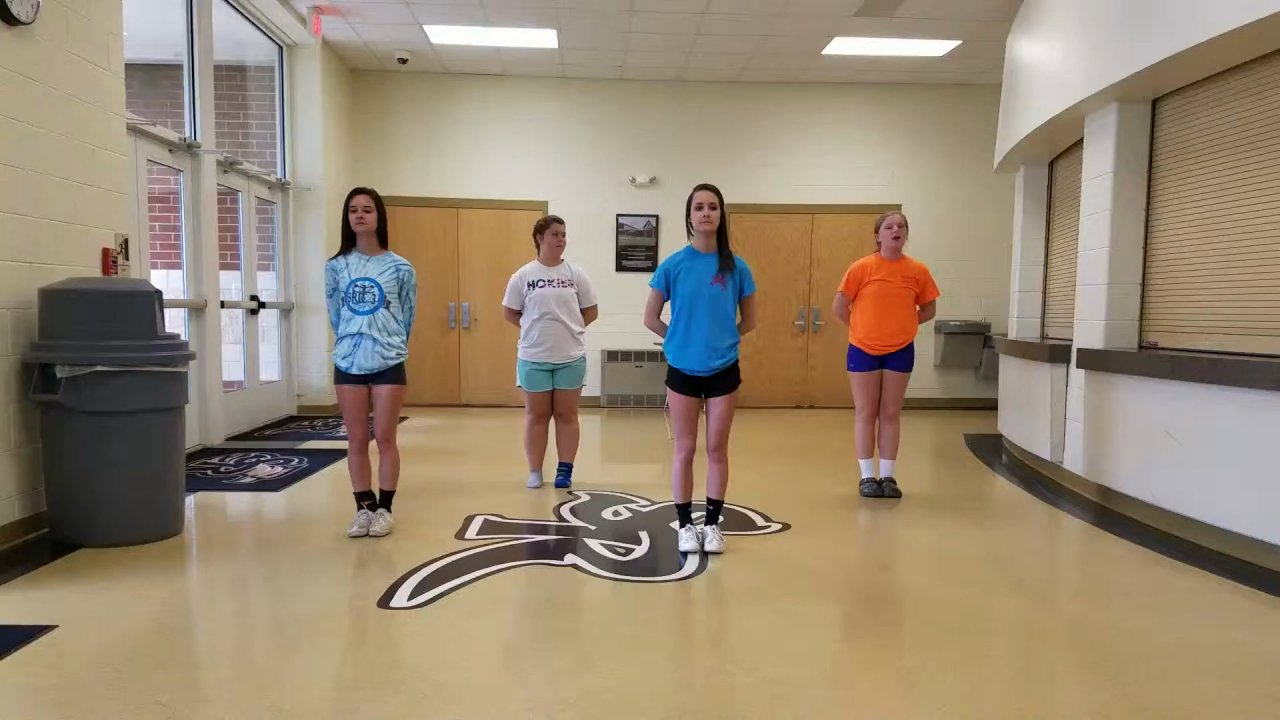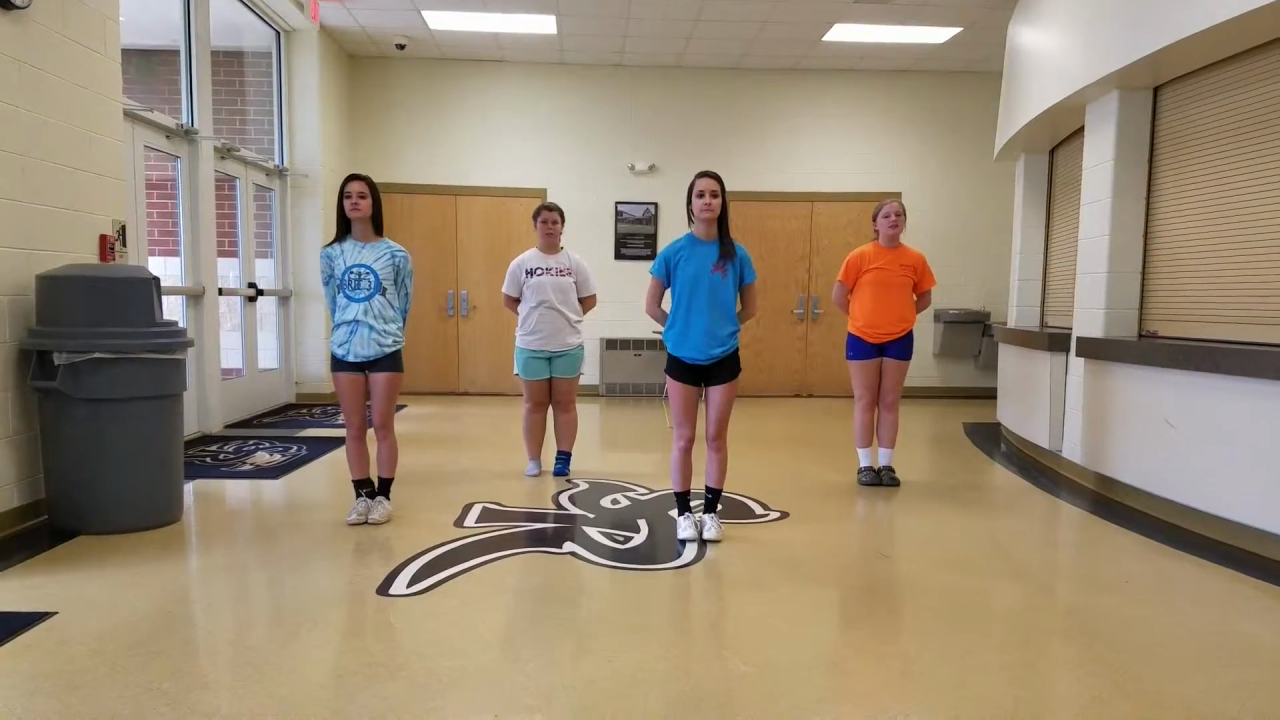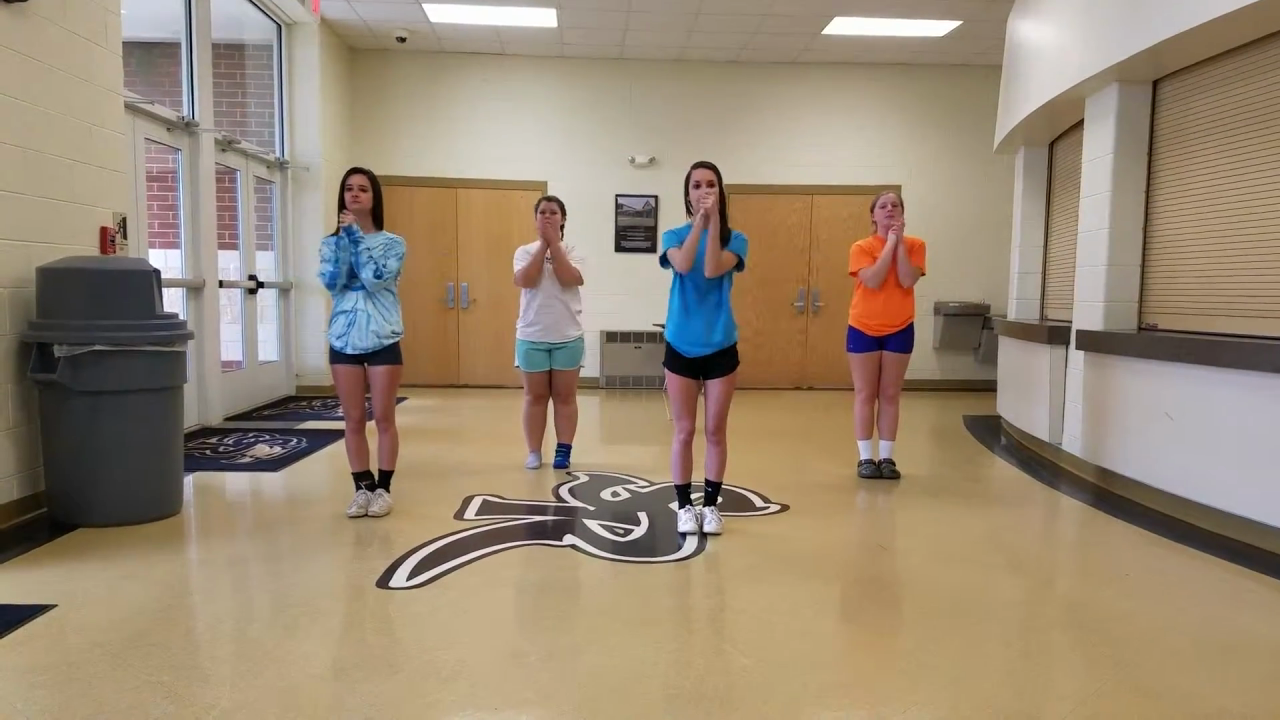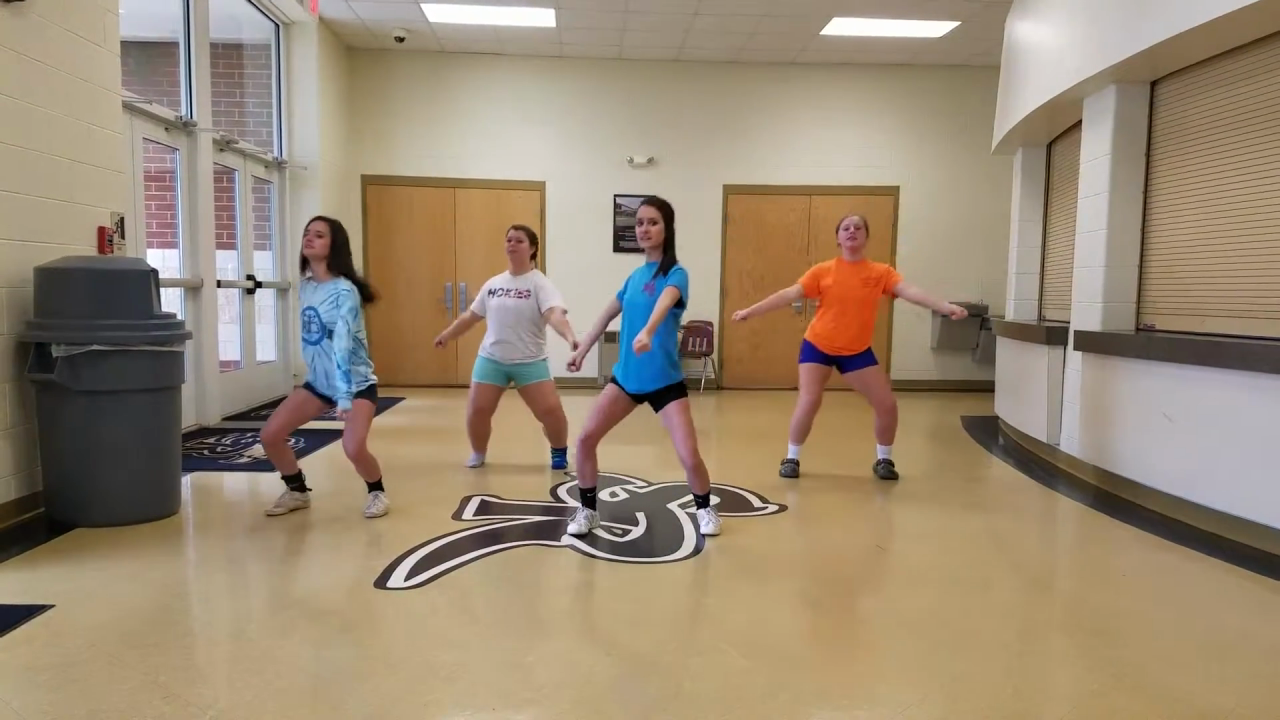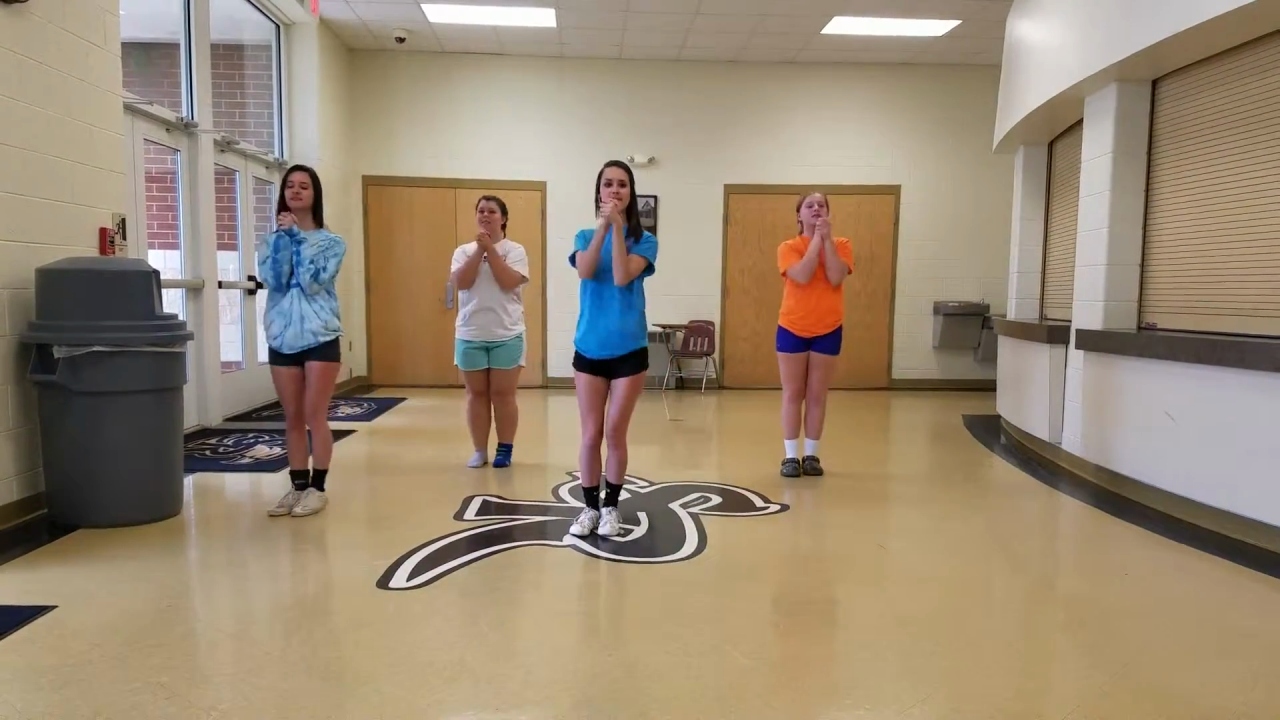
dt=0.7s
person 1, frame 1
left shoulder: (736, 267)
right shoulder: (672, 266)
left elbow: (749, 320)
right elbow: (650, 318)
left wrist: (721, 339)
right wrist: (681, 339)
left hip: (724, 370)
right hip: (683, 370)
left knee: (717, 449)
right knee: (685, 450)
left ankle: (713, 524)
right ankle: (685, 525)
person 1, frame 2
left shoulder: (736, 255)
right shoulder: (673, 253)
left elbow: (749, 308)
right elbow: (652, 306)
left wrist: (720, 329)
right wrist: (682, 329)
left hip: (724, 359)
right hip: (682, 358)
left knee: (716, 439)
right knee: (684, 439)
left ankle: (711, 512)
right ankle: (684, 513)
person 1, frame 3
left shoulder: (735, 239)
right shoulder: (674, 236)
left elbow: (713, 270)
right elbow: (683, 266)
left wrist: (714, 219)
right wrist: (699, 217)
left hip: (720, 347)
right hip: (681, 347)
left knee: (715, 431)
right knee: (684, 431)
left ankle: (711, 505)
right ankle: (684, 507)
person 1, frame 4
left shoulder: (674, 274)
right shoulder: (635, 276)
left elbow: (664, 304)
right elbow: (608, 315)
left wrist: (647, 332)
right wrist: (581, 350)
left hip: (666, 382)
right hip: (625, 377)
left knee: (689, 458)
right knee: (585, 438)
left ankle: (704, 509)
right ankle: (588, 509)
person 1, frame 5
left shoulder: (644, 240)
right shoulder: (586, 236)
left elbow: (623, 278)
right elbow: (585, 272)
left wrist: (617, 226)
right wrist: (603, 225)
left hip: (630, 349)
right hip: (589, 348)
left knee: (615, 432)
right knee: (591, 435)
left ankle: (611, 505)
right ankle: (591, 507)
person 2, frame 1
left shoulder: (400, 268)
right shoulder: (336, 267)
left elbow: (406, 317)
right elbow: (336, 316)
right wrist: (351, 346)
left hip: (388, 364)
right hip: (348, 364)
left knee: (385, 439)
right knee: (357, 441)
left ankle: (384, 508)
right ankle: (364, 507)
person 2, frame 2
left shoulder: (395, 254)
right shoulder: (331, 254)
left elbow: (403, 306)
right elbow: (334, 305)
right wrist: (348, 335)
left hip: (385, 351)
right hip: (345, 352)
left knee: (383, 427)
right knee: (354, 429)
left ankle: (383, 496)
right ankle: (363, 495)
person 2, frame 3
left shoulder: (392, 243)
right shoulder: (331, 242)
left elbow: (376, 279)
right elbow: (331, 283)
left wrist: (355, 235)
right wrist: (343, 236)
left hip: (383, 341)
right hip: (344, 341)
left knee: (383, 418)
right knee: (354, 420)
left ankle: (383, 488)
right ankle: (362, 488)
person 2, frame 4
left shoulder: (345, 292)
right shoulder: (305, 287)
left elbow: (345, 346)
left wrist: (346, 398)
left hip: (356, 385)
right hip: (318, 383)
left knee: (354, 448)
right knee: (271, 435)
left ankle: (377, 491)
right ankle: (297, 490)
person 2, frame 5
left shoulder: (332, 242)
right shoulder: (270, 241)
left elbow: (312, 283)
right elbow: (274, 283)
left wrist: (298, 238)
right wrist: (284, 238)
left hip: (321, 338)
right hip: (282, 340)
left knee: (314, 416)
right knee: (293, 418)
left ankle: (317, 487)
right ankle: (298, 487)
person 3, frame 1
left shoulder: (918, 271)
right shoulder: (861, 267)
left elbow: (929, 310)
right elbow: (839, 307)
left wrist: (901, 325)
right wrist: (863, 327)
left hip: (900, 351)
right hip: (864, 350)
left knee: (891, 414)
right knee: (865, 413)
left ankle: (888, 476)
right ankle: (867, 476)
person 3, frame 2
left shoulder: (915, 259)
right shoulder: (860, 256)
left elbow: (924, 299)
right elbow: (838, 296)
left wrist: (898, 316)
right wrist: (863, 317)
left hip: (899, 340)
right hip: (862, 338)
left knee: (890, 403)
right knee: (865, 402)
left ankle: (886, 465)
right ankle: (865, 465)
person 3, frame 3
left shoulder: (914, 245)
right shoulder: (862, 247)
left elbow: (908, 280)
right elbow: (872, 281)
left wrist: (899, 242)
right wrist: (889, 244)
left hip: (899, 330)
right hip: (863, 329)
left knee: (890, 395)
right knee: (865, 394)
left ankle: (886, 458)
right ankle: (865, 458)
person 3, frame 4
left shoulder: (881, 272)
right shoulder: (823, 271)
left elbow: (909, 292)
right elbow: (789, 294)
left wrist: (946, 307)
right wrist: (750, 311)
left hip: (858, 351)
right hip: (817, 346)
left knee: (888, 404)
right knee: (808, 404)
left ankle: (884, 460)
right ankle: (791, 458)
person 3, frame 5
left shoulder: (841, 245)
right shoulder: (789, 247)
left elbow: (836, 278)
right elbow: (802, 277)
left wrist: (827, 240)
right wrist: (817, 239)
left hip: (828, 331)
right hip: (792, 330)
left knee: (816, 396)
right knee: (793, 394)
left ankle: (811, 455)
right ankle: (791, 456)
person 4, frame 1
left shoulder: (576, 274)
right shoulder: (523, 276)
left elbow: (591, 311)
right elbow: (510, 313)
left wrist: (569, 328)
right wrist: (534, 328)
left hip: (570, 357)
right hip: (534, 358)
left knee: (567, 415)
right knee: (536, 415)
left ankle: (565, 470)
right ankle: (535, 471)
person 4, frame 2
left shoulder: (574, 262)
right shoulder: (522, 262)
left elbow: (589, 300)
right elbow: (509, 300)
left wrist: (565, 318)
right wrist: (533, 317)
left hip: (568, 345)
right hip: (531, 345)
left knee: (565, 403)
right knee: (534, 404)
left ankle: (563, 458)
right ankle: (533, 460)
person 4, frame 3
left shoulder: (572, 251)
right shoulder: (525, 251)
left elbow: (569, 279)
right elbow: (524, 281)
left wrist: (554, 243)
right wrist: (542, 245)
left hip: (568, 336)
right hip: (531, 336)
left knee: (565, 396)
right knee: (535, 396)
left ankle: (563, 451)
right ankle: (534, 452)
person 4, frame 4
left shoulder: (540, 283)
right shoulder: (494, 283)
left elbow: (554, 315)
right elbow: (471, 315)
left wrist: (570, 337)
right wrist: (447, 335)
left hip: (530, 361)
right hip: (491, 358)
left knee: (551, 410)
right knee: (477, 411)
left ankle: (559, 453)
right ankle: (478, 453)
person 4, frame 5
left shoulder: (515, 250)
right shoulder: (464, 251)
left elbow: (510, 282)
right elbow: (460, 282)
left wrist: (491, 249)
right wrist: (479, 250)
left hip: (507, 335)
right hip: (470, 335)
left knee: (503, 395)
right knee: (477, 394)
left ankle: (505, 449)
right ankle: (480, 451)
